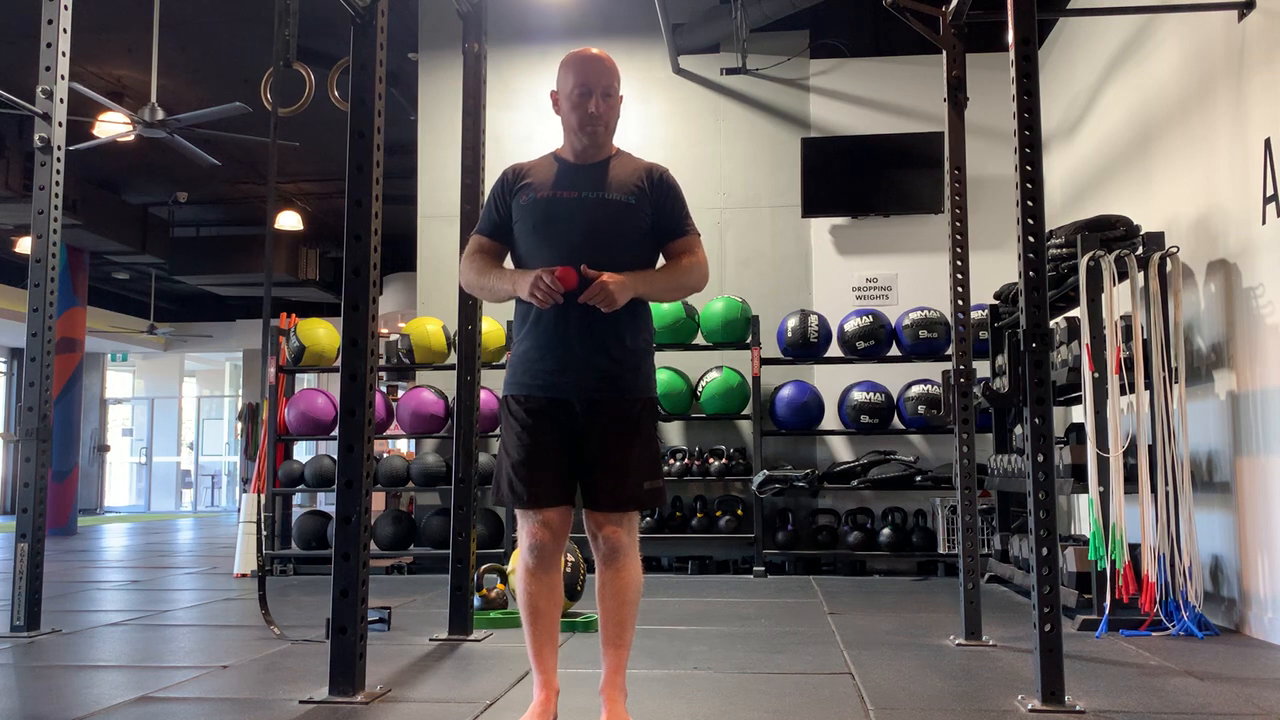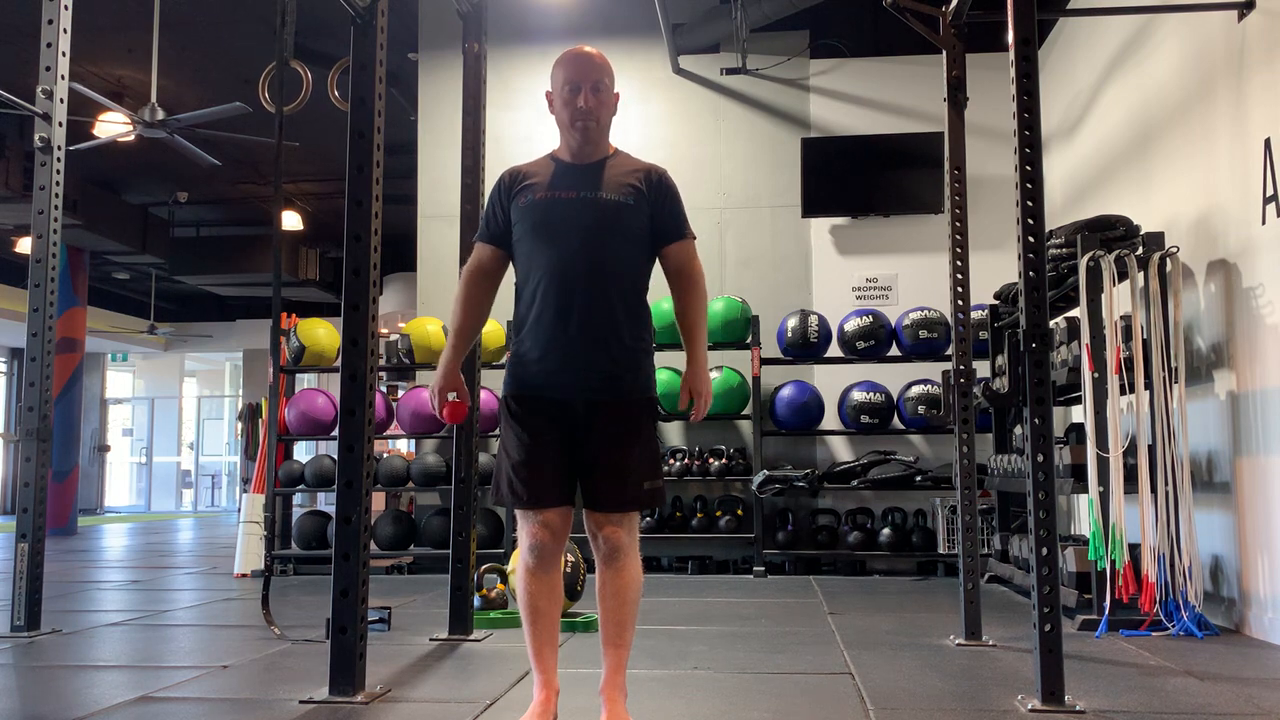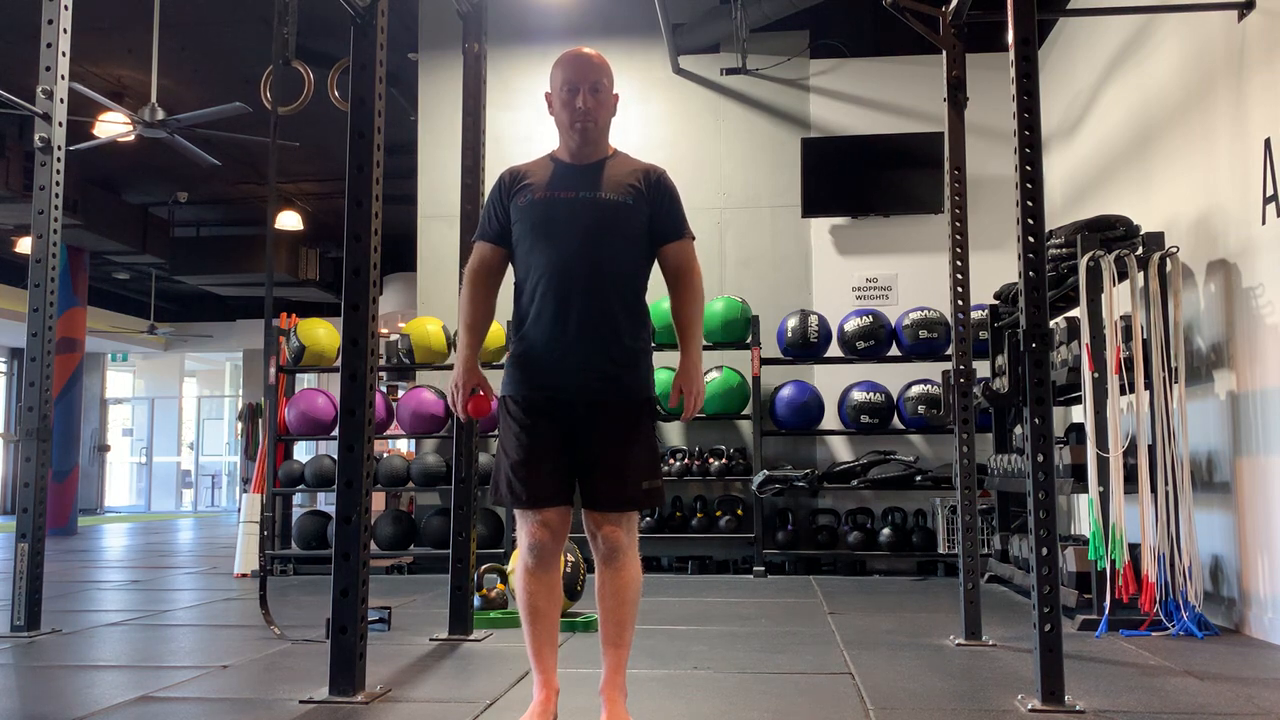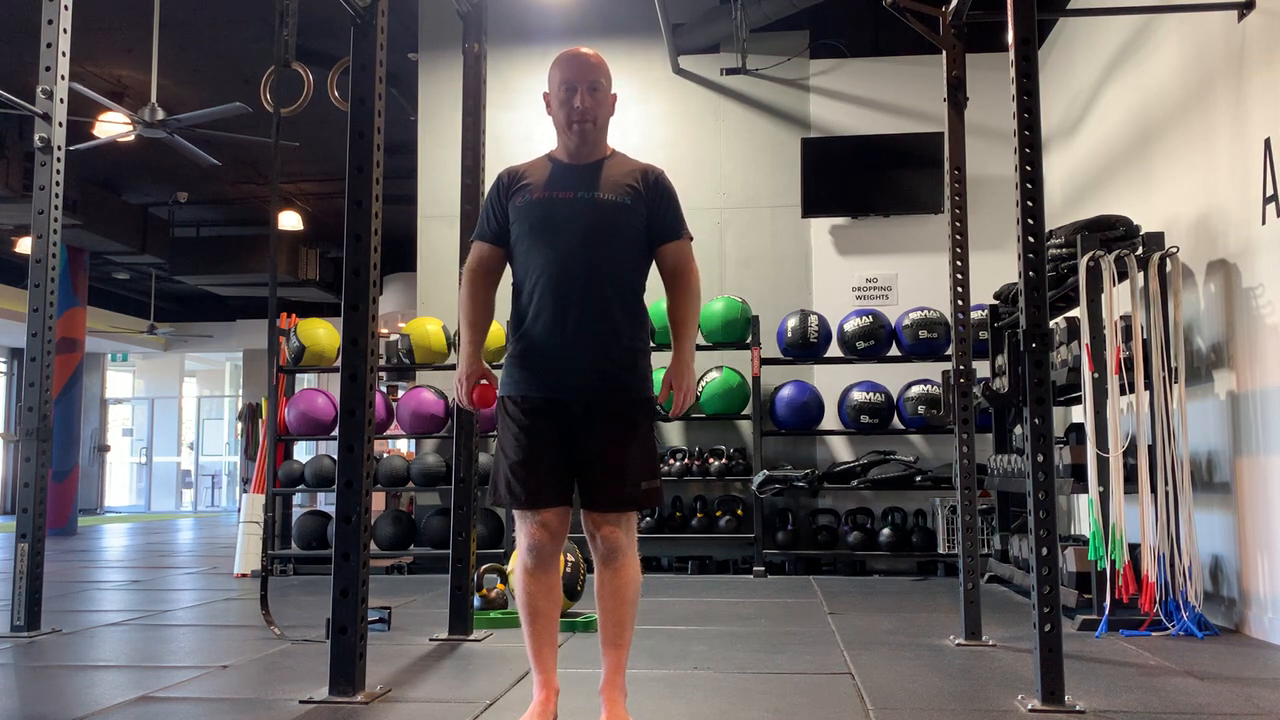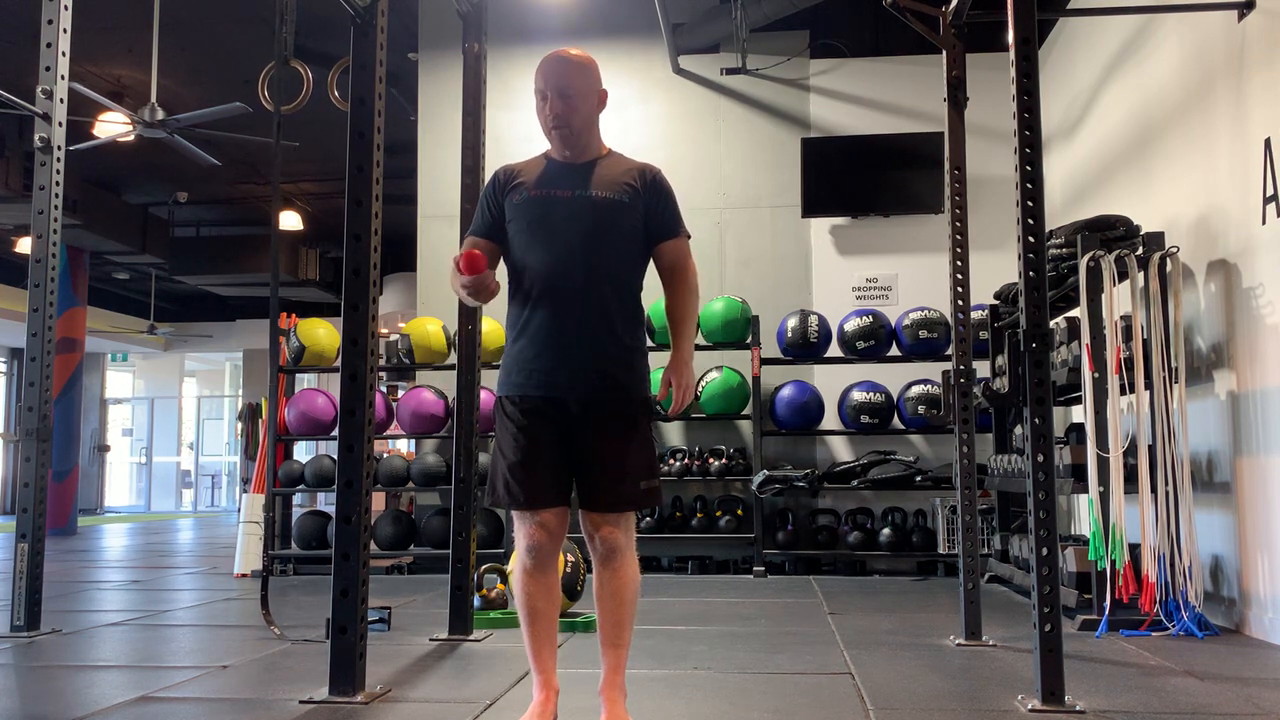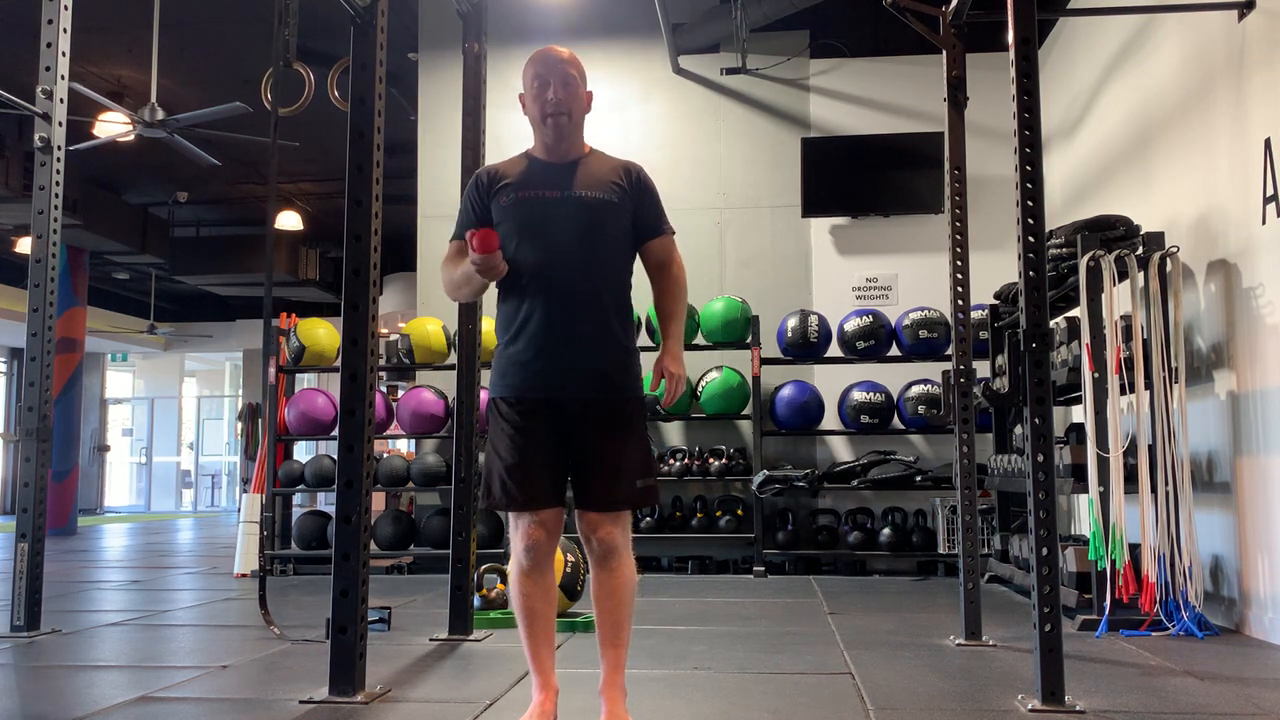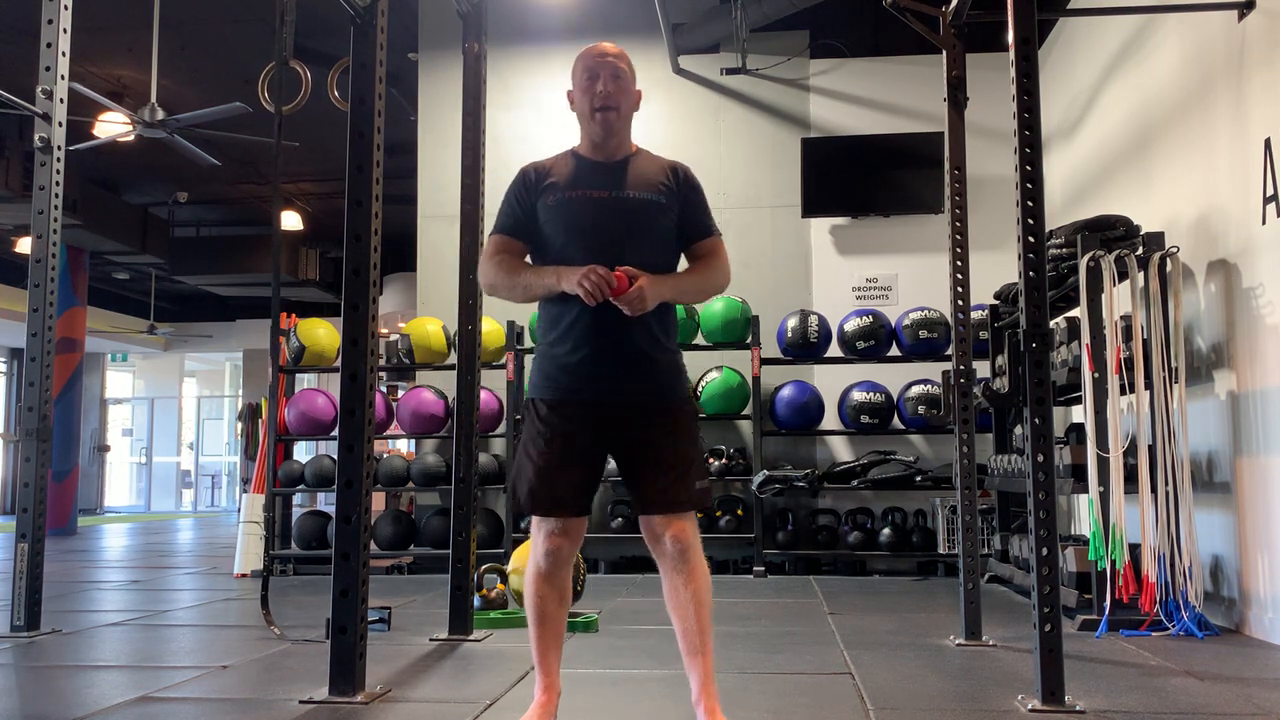
dt=0.7s
person 1, frame 1
left shoulder: (650, 181)
right shoulder: (517, 180)
left elbow: (694, 267)
right elbow: (472, 266)
left wrist: (633, 283)
right wrist: (515, 281)
left hip: (621, 388)
right hip: (536, 386)
left knee: (615, 535)
right knee: (538, 536)
person 1, frame 2
left shoulder: (649, 182)
right shoulder: (517, 184)
left elbow: (686, 272)
right elbow: (481, 274)
left wrist: (697, 359)
right wrist: (451, 359)
left hip: (621, 391)
right hip: (535, 389)
left knee: (616, 537)
right knee: (539, 537)
person 1, frame 3
left shoulder: (647, 183)
right shoulder: (515, 184)
left elbow: (683, 271)
right elbow: (482, 272)
left wrist: (691, 356)
right wrist: (466, 355)
left hip: (620, 388)
right hip: (533, 387)
left knee: (614, 536)
right knee: (538, 537)
person 1, frame 4
left shoulder: (644, 182)
right shoulder: (514, 184)
left elbow: (680, 270)
right elbow: (480, 270)
left wrist: (684, 354)
right wrist: (469, 349)
left hip: (618, 388)
right hip: (531, 388)
left knee: (613, 536)
right knee: (536, 538)
person 1, frame 5
left shoulder: (642, 181)
right shoulder: (509, 183)
left elbow: (679, 270)
right elbow: (471, 267)
left wrist: (682, 353)
right wrist: (470, 285)
left hip: (616, 387)
right hip: (530, 386)
left knee: (613, 536)
right knee: (535, 538)
person 1, frame 6
left shoulder: (626, 178)
right shoulder: (492, 183)
left elbow: (666, 265)
right elbow: (453, 281)
left wrist: (672, 344)
right wrist: (476, 270)
left hip: (610, 386)
right hip: (523, 388)
left knee: (609, 536)
right knee: (531, 538)
person 1, frame 7
left shoulder: (674, 179)
right shoulder: (537, 180)
left elbow: (717, 270)
right elbow: (493, 272)
left wrist: (661, 287)
right wrist: (565, 277)
left hip: (656, 391)
right hip: (562, 391)
left knee: (677, 540)
right knee: (552, 542)
